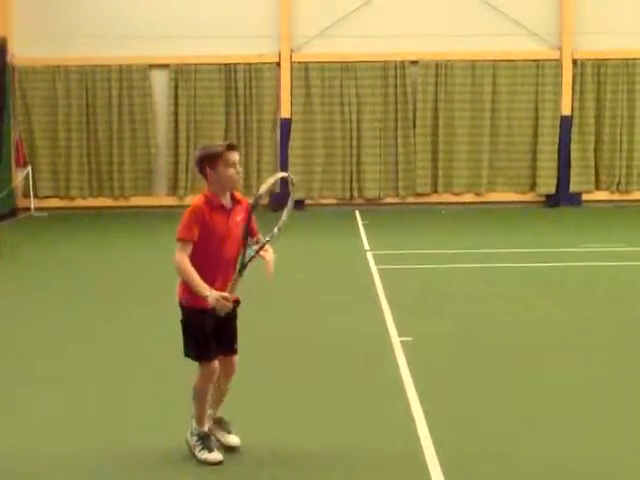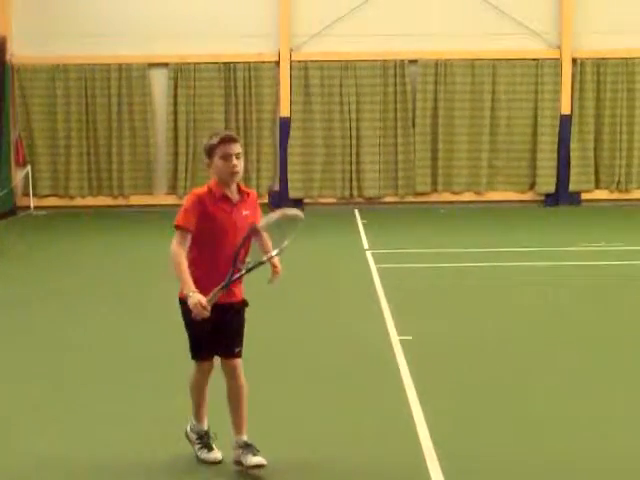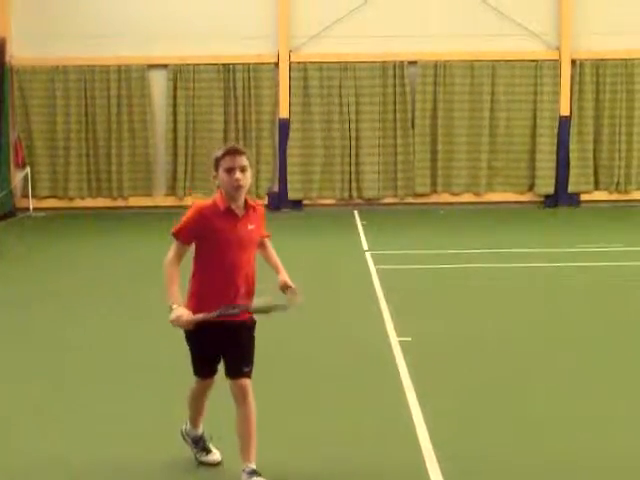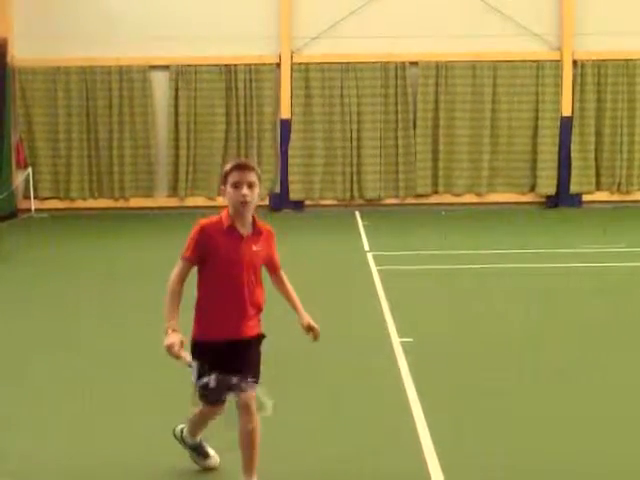
dt=0.4s
person 1, frame 1
left shoulder: (242, 205)
right shoulder: (197, 209)
left elbow: (256, 238)
right elbow: (180, 258)
left wrist: (266, 252)
right wrist: (207, 294)
left hip: (226, 298)
right hip: (197, 302)
left knee: (229, 362)
right knee: (208, 367)
left ankle: (214, 417)
right ankle: (198, 432)
person 1, frame 2
left shoulder: (250, 199)
right shoulder: (198, 200)
right elbow: (177, 248)
left wrist: (271, 255)
right wrist: (190, 293)
left hip: (232, 297)
right hip: (200, 300)
left knee: (234, 367)
right knee: (204, 365)
left ankle: (242, 444)
right ankle: (198, 429)
person 1, frame 3
left shoulder: (256, 212)
right shoulder: (202, 213)
right elbow: (173, 258)
left wrist: (280, 273)
right wrist: (176, 305)
left hip: (241, 316)
right hip: (203, 314)
left knee: (242, 388)
right knee: (204, 380)
right ankle: (193, 432)
person 1, frame 4
left shoulder: (265, 234)
right shoulder: (206, 230)
left elbow: (276, 273)
right elbow: (177, 279)
left wrist: (301, 312)
right wrist: (172, 329)
left hip: (247, 334)
right hip: (209, 335)
left knee: (247, 401)
right knee: (213, 404)
right ankle: (187, 433)
